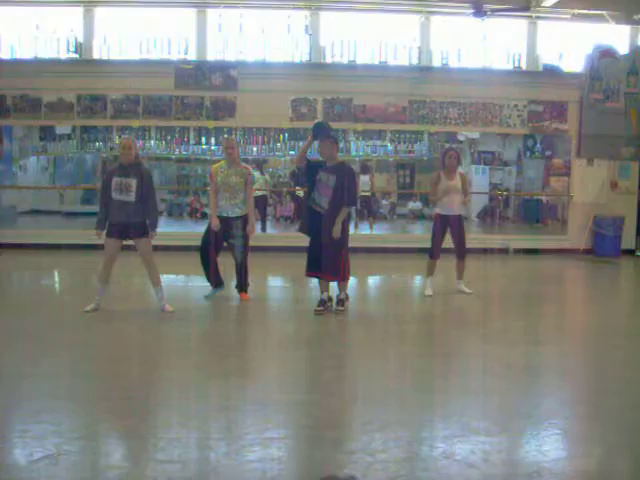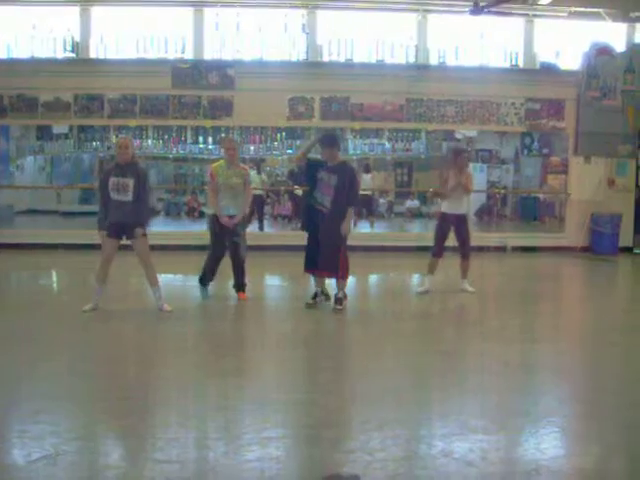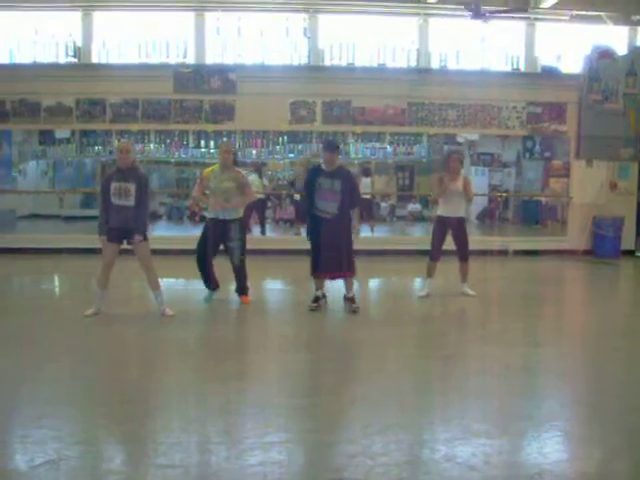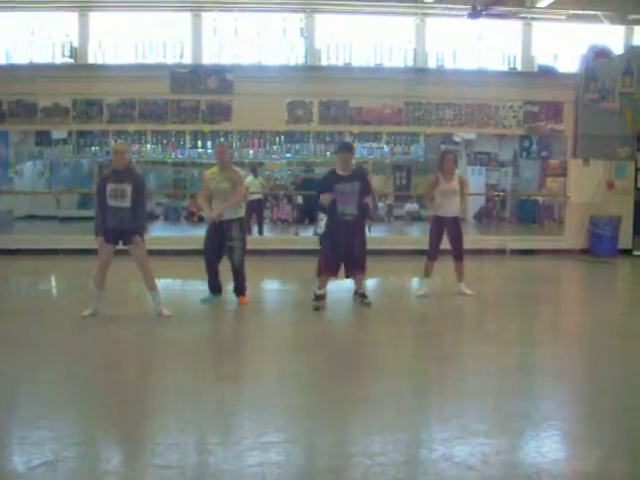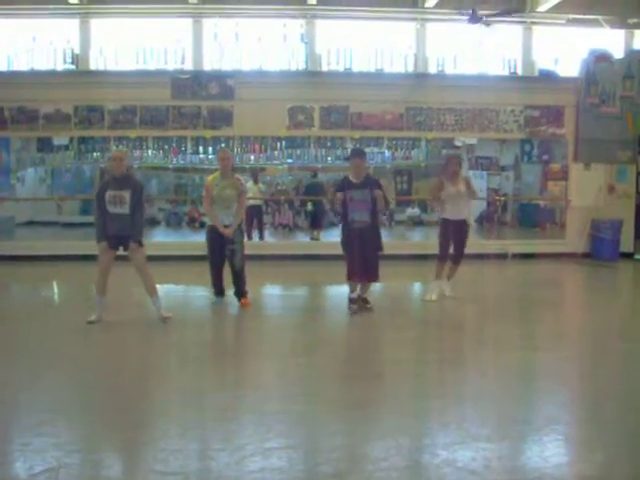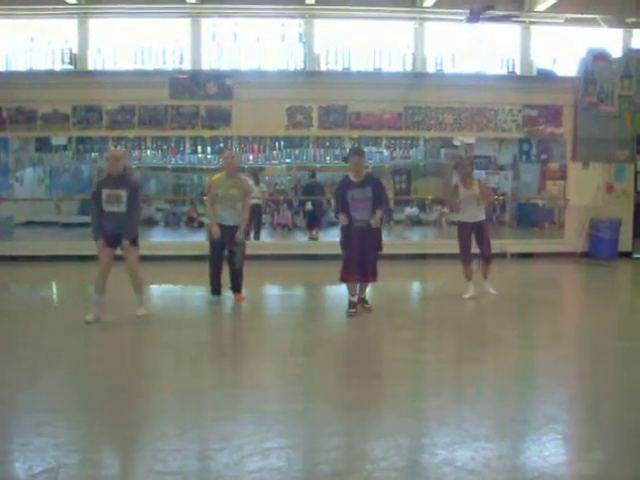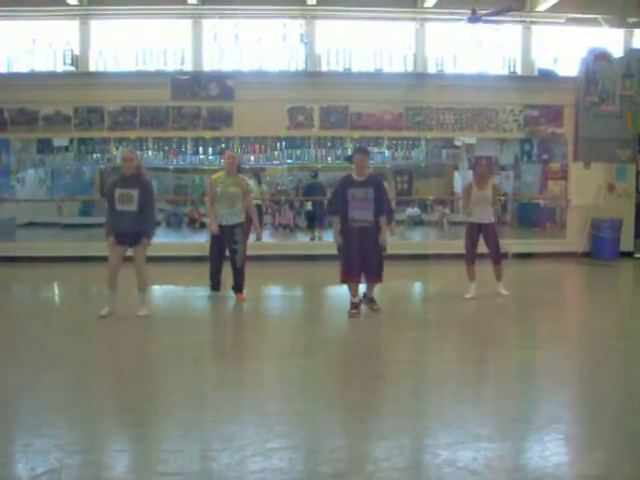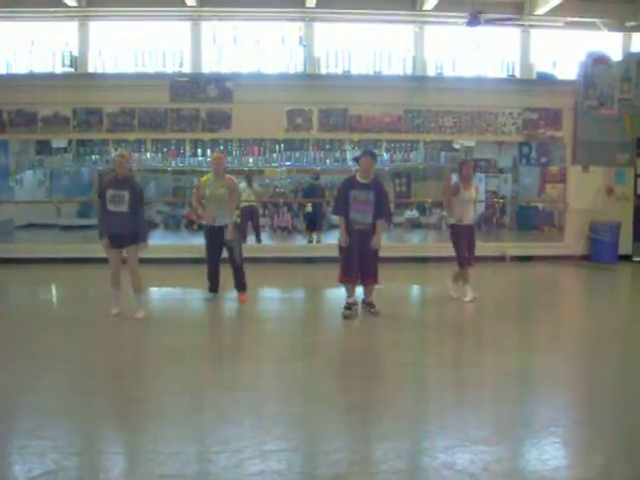
dt=0.4s
person 1, frame 1
left shoulder: (143, 173)
right shoulder: (112, 173)
left elbow: (150, 200)
right elbow: (104, 199)
left wrist: (153, 225)
right wrist: (100, 224)
left hip: (137, 223)
right hip: (116, 223)
left knee: (149, 261)
right knee: (107, 261)
left ankle: (162, 302)
right ankle: (97, 301)
person 1, frame 2
left shoulder: (140, 172)
right shoulder: (108, 173)
left elbow: (144, 200)
right elbow: (103, 201)
left wrist: (142, 224)
right wrist: (102, 225)
left hip: (134, 223)
right hip: (113, 223)
left knee: (146, 261)
right knee: (105, 261)
left ankle: (160, 301)
right ankle: (95, 301)
person 1, frame 3
left shoulder: (141, 177)
right shoulder: (109, 178)
left elbow: (144, 206)
right elbow: (104, 206)
left wrist: (141, 230)
right wrist: (102, 230)
left hip: (134, 228)
right hip: (114, 228)
left knee: (148, 265)
right knee: (106, 265)
left ankle: (162, 306)
right ankle: (97, 306)
person 1, frame 4
left shoulder: (137, 178)
right shoulder: (105, 179)
left elbow: (141, 207)
right elbow: (100, 207)
left wrist: (140, 231)
right wrist: (98, 231)
left hip: (131, 229)
right hip: (110, 229)
left knee: (144, 266)
right knee: (102, 266)
left ankle: (159, 306)
right ankle: (94, 306)
person 1, frame 5
left shoulder: (135, 185)
right shoulder: (104, 186)
left elbow: (139, 213)
right elbow: (100, 213)
left wrist: (135, 237)
right wrist: (100, 237)
left hip: (130, 234)
right hip: (109, 235)
left knee: (143, 270)
right knee: (102, 272)
left ankle: (160, 310)
right ankle: (99, 312)
person 1, frame 6
left shoulder: (132, 184)
right shoulder: (101, 184)
left elbow: (135, 212)
right elbow: (96, 211)
left wrist: (128, 236)
right wrist: (98, 235)
left hip: (128, 234)
right hip: (108, 233)
left knee: (133, 269)
right knee: (102, 270)
left ankle: (141, 304)
right ankle: (97, 311)
person 1, frame 7
left shoulder: (144, 184)
right shoulder: (114, 184)
left elbow: (149, 211)
right elbow: (110, 210)
left wrist: (148, 234)
right wrist: (109, 233)
left hip: (138, 232)
right hip: (119, 232)
left knee: (140, 268)
right knee: (112, 267)
left ankle: (142, 305)
right ankle: (110, 305)
person 1, frame 8
left shoulder: (135, 186)
right shoulder: (106, 186)
left elbow: (140, 213)
right elbow: (102, 211)
left wrist: (143, 238)
right wrist: (102, 235)
left hip: (131, 232)
right hip: (112, 233)
left knee: (133, 268)
right knee: (114, 269)
left ankle: (139, 307)
right ankle: (116, 303)
person 2, frame 1
left shoulder: (346, 171)
right shoulder: (319, 167)
left elbow: (349, 202)
right elbow: (299, 161)
left wrist: (338, 223)
right wrist: (310, 140)
left hip: (336, 224)
right hip: (318, 223)
left knee: (339, 260)
right knee: (319, 260)
left ankle: (342, 296)
right ankle: (325, 297)
person 2, frame 2
left shoulder: (347, 171)
right shoulder: (319, 166)
left elbow: (352, 200)
right elbow: (300, 159)
left wrist: (347, 222)
right wrist: (313, 142)
left hip: (336, 221)
right hip: (316, 219)
left knee: (338, 257)
right knee: (314, 255)
left ankle: (341, 294)
right ankle: (320, 291)
person 2, frame 3
left shoulder: (346, 175)
right shoulder: (314, 172)
left elbow: (354, 201)
left wrist: (355, 221)
left hip: (341, 224)
right hip: (318, 223)
left knee: (345, 258)
right knee: (318, 259)
left ankle: (349, 295)
right ankle: (319, 294)
person 2, frame 4
left shoulder: (361, 174)
right shoulder: (330, 177)
left elbow: (368, 195)
right elbow: (321, 200)
left wrist: (369, 201)
right wrist: (324, 199)
left hip: (356, 224)
right hip: (335, 224)
left knee: (359, 258)
right knee: (328, 258)
left ankle: (360, 290)
right ankle: (320, 293)
person 2, frame 5
left shoulder: (374, 183)
right shoulder: (343, 184)
left elbow: (381, 209)
right elbow: (339, 211)
left wrist: (380, 199)
right wrist: (337, 201)
left hip: (370, 231)
right hip: (350, 231)
left knee: (370, 264)
right knee: (353, 264)
left ankle: (362, 295)
right ankle: (353, 296)
person 2, frame 6
left shoulder: (374, 182)
right shoulder: (343, 184)
left elbow: (382, 204)
right elbow: (339, 208)
left wrist: (377, 217)
right wrist: (342, 217)
left hip: (370, 231)
right hip: (350, 231)
left knee: (368, 265)
right knee: (350, 265)
left ankle: (361, 296)
right ankle: (352, 299)
person 2, frame 7
left shoulder: (376, 183)
right shoulder: (344, 183)
left elbow: (383, 210)
right elbow: (335, 210)
left wrist: (383, 232)
right wrist: (336, 232)
left hip: (371, 232)
right hip: (350, 232)
left knee: (373, 266)
right knee: (351, 266)
left ankle: (369, 296)
right ankle: (355, 301)
person 2, frame 8
left shoulder: (378, 187)
right shoulder: (347, 184)
left elbow: (383, 215)
right elbow: (340, 211)
left wrist: (377, 236)
right wrist: (343, 232)
left hip: (370, 234)
right hip: (350, 233)
left knee: (370, 269)
right knee: (348, 268)
left ankle: (368, 301)
right ankle: (351, 303)
person 3, frame 1
left shoulder: (246, 170)
right shoulder: (215, 169)
left elbow: (250, 197)
right elbow: (213, 195)
left wrist: (251, 221)
right wrist: (213, 217)
left hip: (239, 217)
right hip: (219, 217)
left knee: (240, 255)
right knee: (207, 251)
left ankle: (243, 289)
right ankle: (216, 284)
person 3, frame 2
left shoulder: (244, 171)
right shoulder: (215, 169)
left elbow: (248, 196)
right elbow: (212, 194)
left wrist: (240, 216)
right wrist: (222, 216)
left hip: (238, 217)
right hip: (219, 216)
left knee: (239, 254)
right knee: (217, 252)
left ankle: (240, 288)
right ankle: (204, 282)
person 3, frame 3
left shoulder: (239, 175)
right shoulder: (209, 173)
left elbow: (250, 196)
right elbow: (196, 193)
left wrist: (231, 205)
right wrist: (210, 203)
left hip: (235, 220)
right hip: (214, 219)
left knee: (237, 257)
right knee: (203, 255)
left ankle: (243, 291)
right ankle: (212, 287)
person 3, frame 4
left shoulder: (236, 174)
right shoulder: (209, 175)
left elbow: (240, 196)
right elbow: (202, 197)
left wrist: (219, 212)
right wrist: (208, 213)
left hip: (235, 220)
right hip: (215, 220)
left knee: (237, 258)
right knee: (210, 257)
left ankle: (240, 292)
right ankle: (215, 292)
person 3, frame 5
left shoulder: (239, 182)
right shoulder: (210, 181)
left elbow: (242, 207)
right elbow: (207, 206)
left wrist: (232, 228)
right wrist: (220, 227)
left hip: (235, 226)
right hip: (215, 227)
left knee: (237, 261)
right knee: (216, 263)
left ankle: (242, 295)
right ankle: (219, 294)
person 3, frame 6
left shoulder: (244, 182)
right shoulder: (215, 180)
left elbow: (246, 207)
right elbow: (209, 203)
left wrist: (242, 229)
right wrist: (213, 225)
left hip: (236, 226)
right hip: (218, 225)
left knee: (237, 260)
right knee: (215, 260)
left ankle: (237, 290)
right ankle: (215, 293)
person 3, frame 7
left shoulder: (243, 181)
right shoulder: (215, 179)
left elbow: (249, 205)
right elbow: (209, 202)
left wrist: (256, 225)
right wrist: (212, 222)
left hip: (237, 224)
right hip: (219, 224)
left knee: (238, 259)
right knee: (215, 258)
left ankle: (238, 290)
right ankle: (214, 288)
person 3, frame 8
left shoulder: (231, 181)
right shoulder: (203, 181)
left elbow: (233, 204)
right elbow: (195, 200)
left wrist: (229, 227)
right wrist: (204, 214)
left hip: (228, 224)
right hip: (211, 226)
left knee: (236, 258)
right knee: (212, 260)
left ankle: (241, 289)
right ankle: (213, 289)
person 4, frame 1
left shoulder: (462, 177)
right shoulder: (438, 177)
left elbow: (467, 194)
right elbow: (432, 199)
left wrist: (465, 200)
right wrist: (442, 194)
left hip: (457, 217)
right hip: (441, 216)
left knee: (461, 251)
right knee: (435, 250)
left ankle: (460, 283)
right ankle: (429, 284)
person 4, frame 2
left shoulder: (467, 175)
right shoulder: (446, 175)
left elbow: (469, 191)
right elbow: (443, 195)
left wrist: (461, 181)
right wrist: (456, 184)
left hip: (461, 216)
right hip: (446, 215)
left knee: (465, 250)
right knee: (438, 249)
left ankle: (464, 283)
right ankle: (427, 282)
person 4, frame 3
left shoulder: (465, 180)
right shoulder: (441, 178)
left elbow: (470, 200)
right elbow: (437, 195)
left wrist: (467, 195)
right wrist: (446, 185)
left hip: (458, 219)
right hip: (442, 218)
left knee: (464, 253)
right knee: (435, 252)
left ankle: (464, 286)
right ankle: (427, 286)
person 4, frame 4
left shoulder: (460, 180)
right shoulder: (435, 179)
left elbow: (463, 197)
right elbow: (428, 198)
left wrist: (463, 206)
right wrist: (432, 205)
left hip: (454, 218)
right hip: (438, 218)
left knee: (459, 253)
right knee: (432, 252)
left ankle: (461, 285)
right ankle: (425, 285)
person 4, frame 5
left shoulder: (465, 180)
right shoulder: (442, 182)
left elbow: (474, 196)
right elbow: (433, 198)
left wrist: (471, 194)
right wrist: (440, 202)
left hip: (462, 221)
right hip: (447, 220)
left knee: (458, 255)
right knee: (443, 254)
left ankle: (446, 283)
right ankle: (434, 287)
person 4, frame 6
left shoulder: (479, 182)
right shoulder: (456, 186)
left elbow: (489, 200)
right elbow: (455, 209)
left wrist: (484, 199)
right wrist: (456, 203)
left hip: (480, 221)
right hip: (463, 223)
left knee: (486, 254)
right knee: (465, 256)
left ankle: (487, 283)
right ankle: (470, 288)
person 4, frame 7
left shoulder: (492, 186)
right shoulder: (469, 187)
left elbow: (495, 204)
right elbow: (465, 206)
left wrist: (494, 210)
right wrist: (467, 212)
left hip: (489, 223)
right hip: (473, 224)
left knee: (496, 256)
right knee: (470, 256)
left ankle: (500, 286)
right ankle: (472, 287)
person 4, frame 8
left shoulder: (474, 186)
right shoulder: (455, 186)
right elbow: (447, 205)
left wrist: (472, 214)
right wrist: (455, 216)
left hip: (470, 225)
right hip: (457, 226)
left knee: (469, 259)
right knee: (463, 258)
left ankle: (453, 284)
right ankle: (468, 290)
